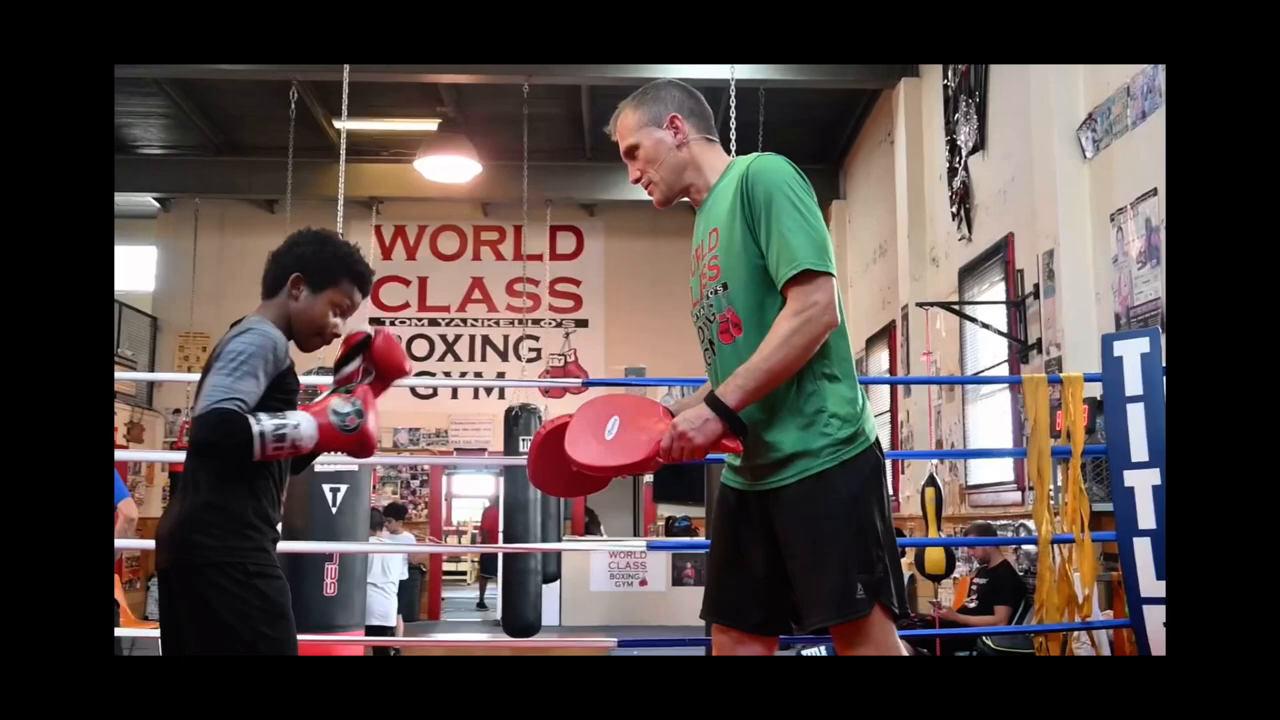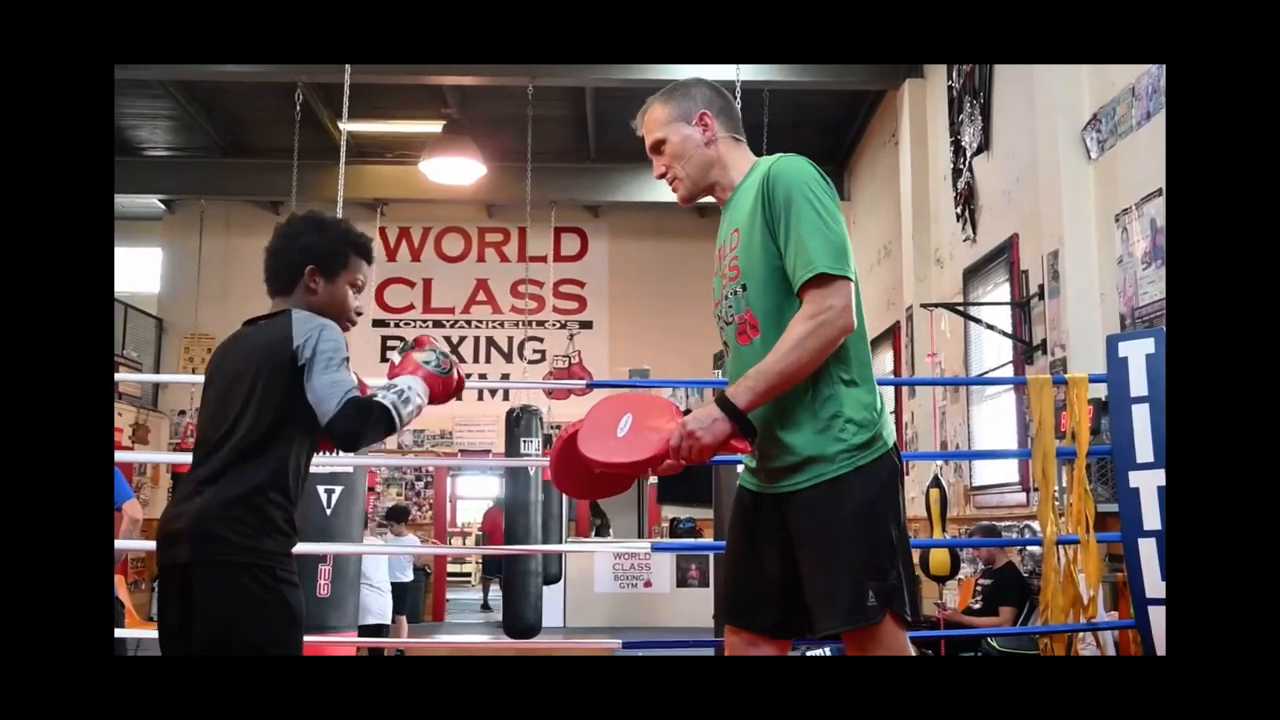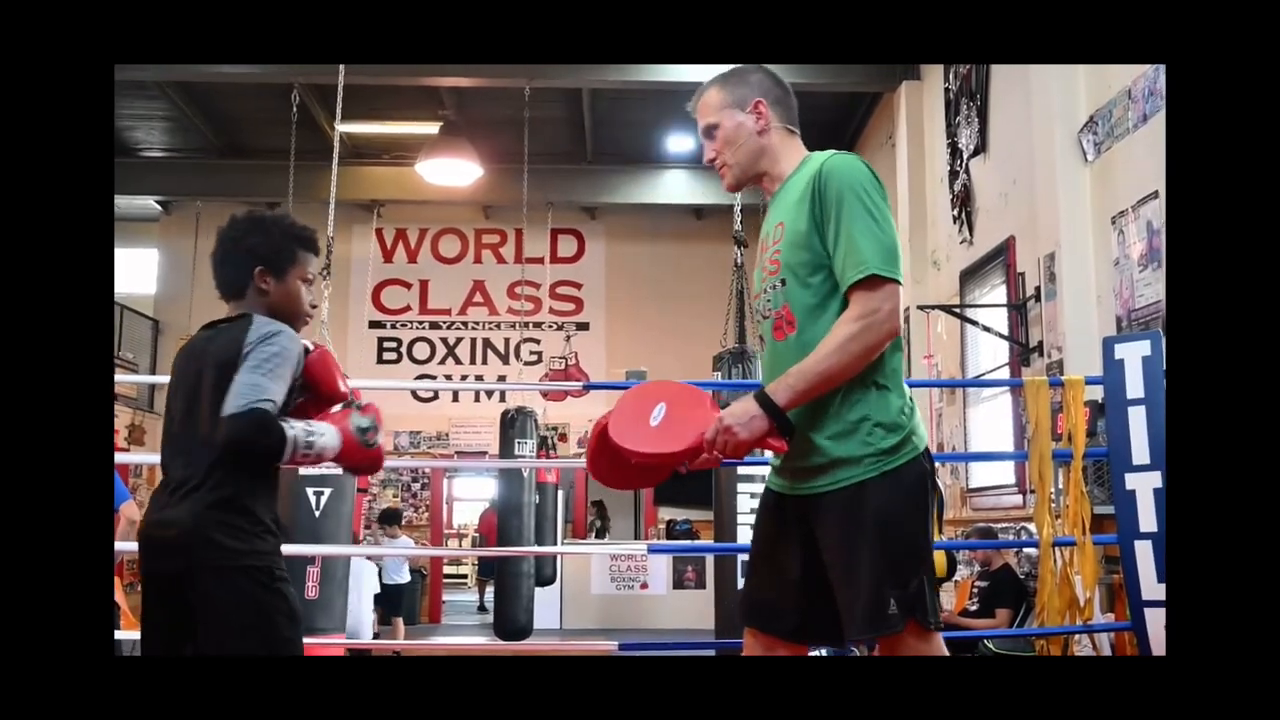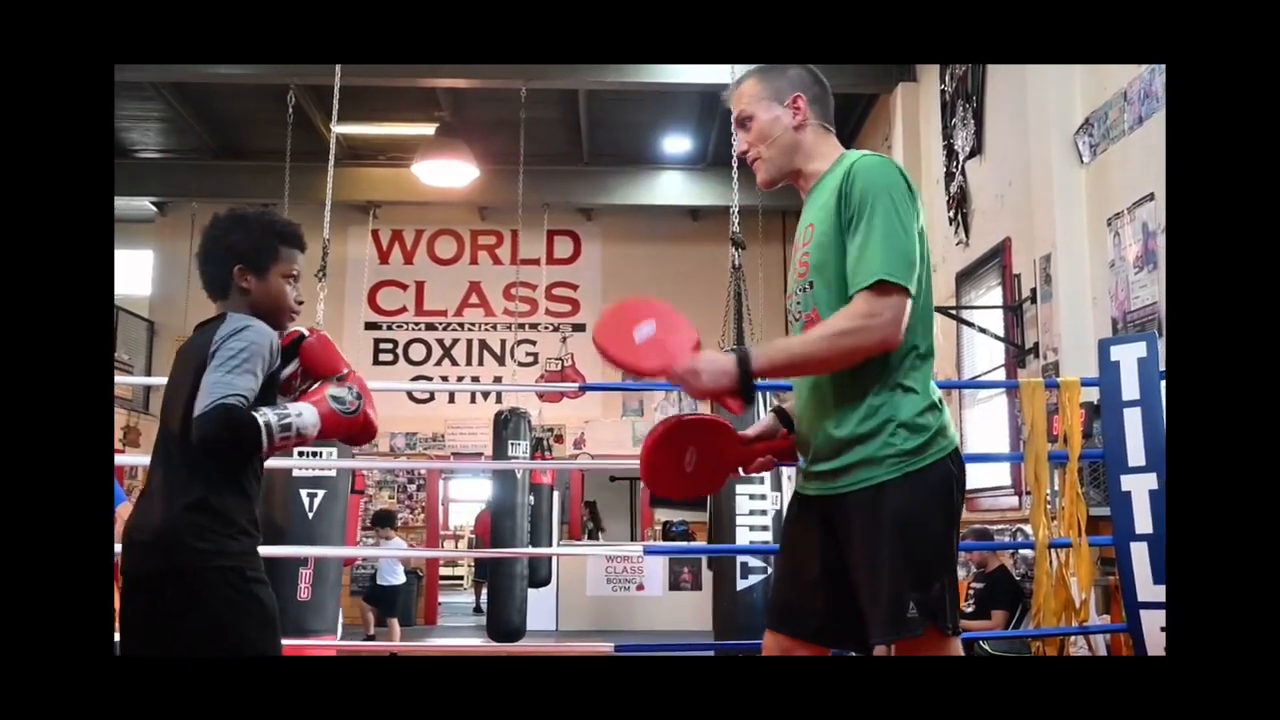
dt=0.3s
person 1, frame 1
left shoulder: (763, 176)
right shoulder: (708, 225)
left elbow: (817, 309)
left wrist: (719, 409)
right wrist: (670, 423)
left hip: (823, 457)
right hip: (750, 471)
left knee: (864, 636)
right knee: (736, 639)
person 1, frame 2
left shoulder: (785, 178)
right shoulder: (733, 221)
left elbow: (832, 314)
left wrist: (728, 408)
right wrist: (693, 425)
left hip: (839, 462)
right hip: (767, 474)
left knee: (876, 637)
right knee: (749, 640)
person 1, frame 3
left shoulder: (835, 174)
right shoulder: (778, 216)
left elbow: (878, 315)
left wrist: (767, 405)
right wrist: (731, 421)
left hip: (867, 467)
right hip: (797, 475)
left knee: (905, 642)
right knee: (767, 642)
person 1, frame 4
left shoulder: (867, 176)
right shoulder: (816, 208)
left elbow: (879, 321)
left wrist: (743, 366)
right wrist: (783, 421)
left hip: (896, 466)
right hip: (826, 476)
left knee: (924, 643)
right knee: (787, 644)
person 2, frame 1
left shoulder: (247, 341)
right shoulder: (261, 339)
left elbow: (283, 457)
right elbow: (215, 429)
left wrist: (353, 391)
right wrist: (318, 424)
left hip: (198, 539)
right hip: (225, 544)
person 2, frame 2
left shoulder: (234, 345)
right shoulder: (315, 331)
right elbow: (349, 427)
right wrist: (418, 379)
left hip: (189, 531)
right hip: (244, 540)
person 2, frame 3
left shoulder: (194, 349)
right shoulder: (274, 337)
right elbow: (246, 432)
left wrist: (296, 405)
right wrist: (334, 436)
left hip: (167, 537)
right hip: (233, 542)
person 2, frame 4
left shoulder: (199, 342)
right shoulder: (250, 333)
right elbow: (219, 426)
left wrist: (288, 386)
right wrist: (318, 414)
left hip: (150, 538)
right hip: (210, 545)
